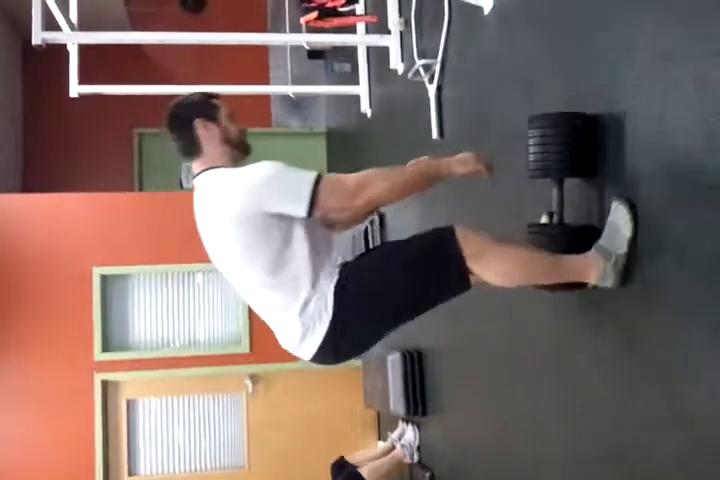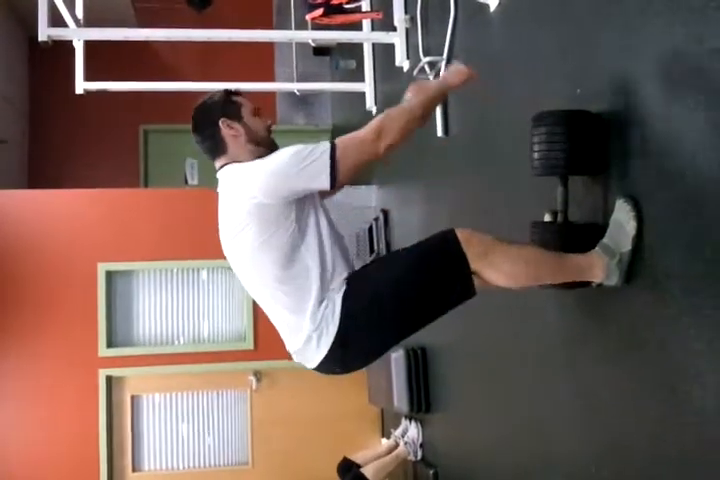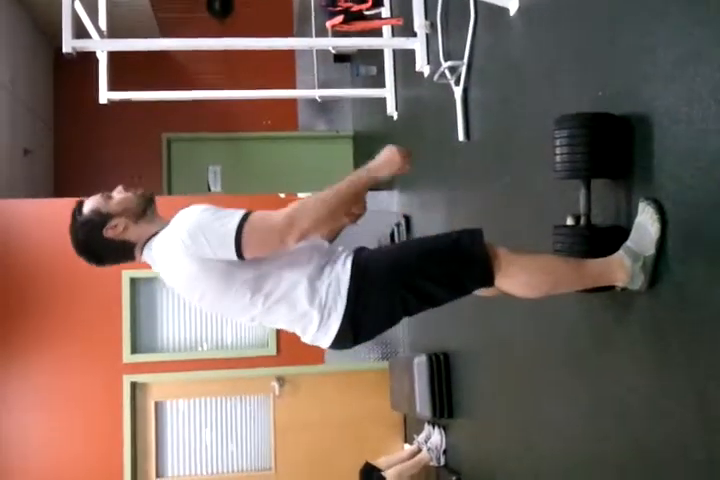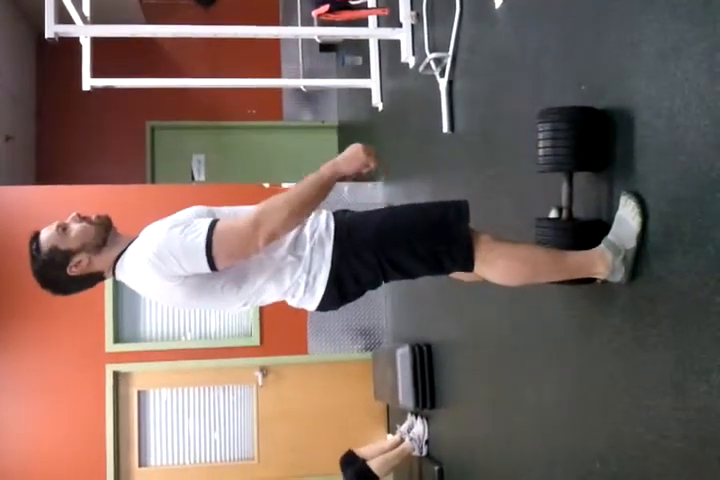
dt=1s
person 1, frame 1
left shoulder: (219, 198)
right shoulder: (250, 184)
left elbow: (332, 217)
right elbow: (356, 193)
left wrist: (408, 175)
right wrist: (439, 168)
left hip: (322, 324)
right hip: (333, 321)
left knee: (453, 255)
right knee: (465, 247)
left ankle: (561, 270)
right ankle: (594, 267)
person 1, frame 2
left shoulder: (242, 191)
right shoulder: (271, 173)
left elbow: (358, 156)
right elbow: (377, 140)
left wrist: (411, 103)
right wrist: (444, 85)
left hip: (326, 336)
right hip: (340, 330)
left knee: (464, 264)
right knee: (470, 247)
left ankle: (574, 265)
right ankle: (599, 264)
person 1, frame 3
left shoulder: (175, 257)
right shoulder: (188, 228)
right elbow: (290, 228)
left wrist: (338, 216)
right wrist: (373, 171)
left hip: (335, 311)
right hip: (350, 294)
left knee: (473, 269)
right knee: (492, 260)
left ankle: (586, 273)
right ankle: (620, 267)
person 1, frame 4
left shoulder: (149, 260)
right shoulder: (157, 254)
right elbow: (262, 233)
left wrist: (311, 186)
right wrist: (335, 167)
left hip: (321, 252)
right hip: (331, 257)
left knee: (457, 250)
right knee: (474, 247)
left ankle: (554, 267)
right ankle: (601, 260)
